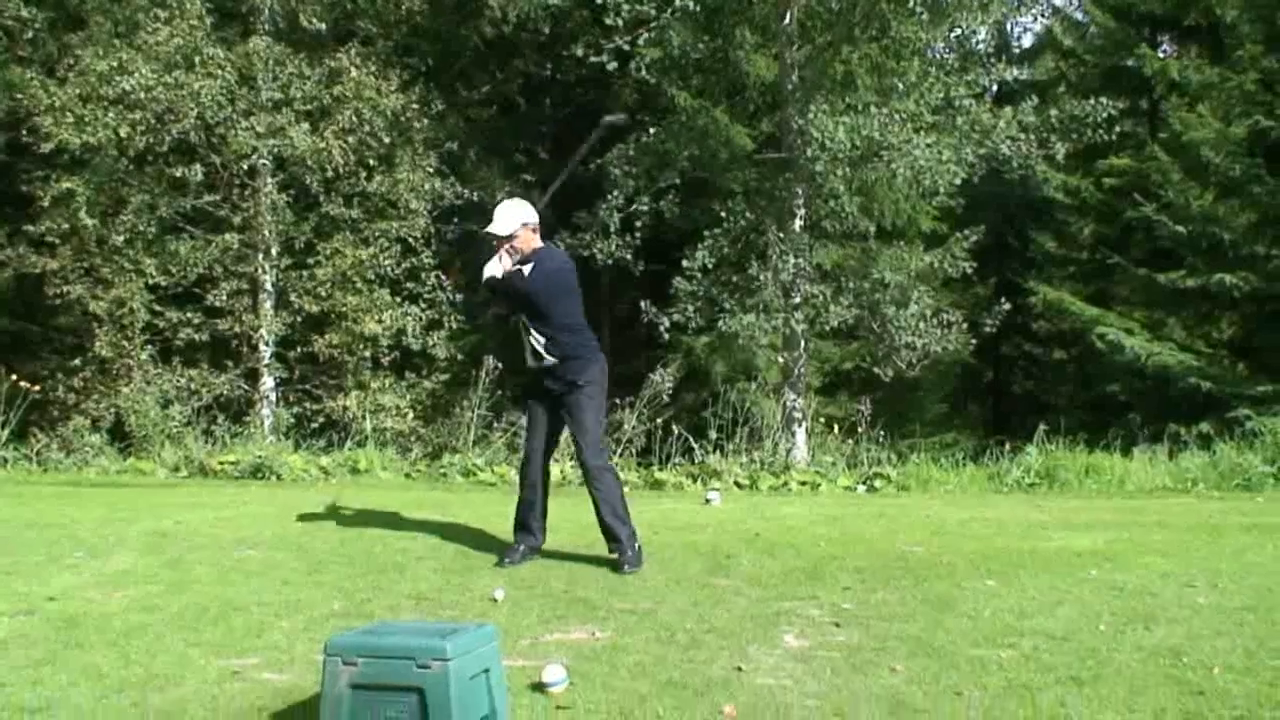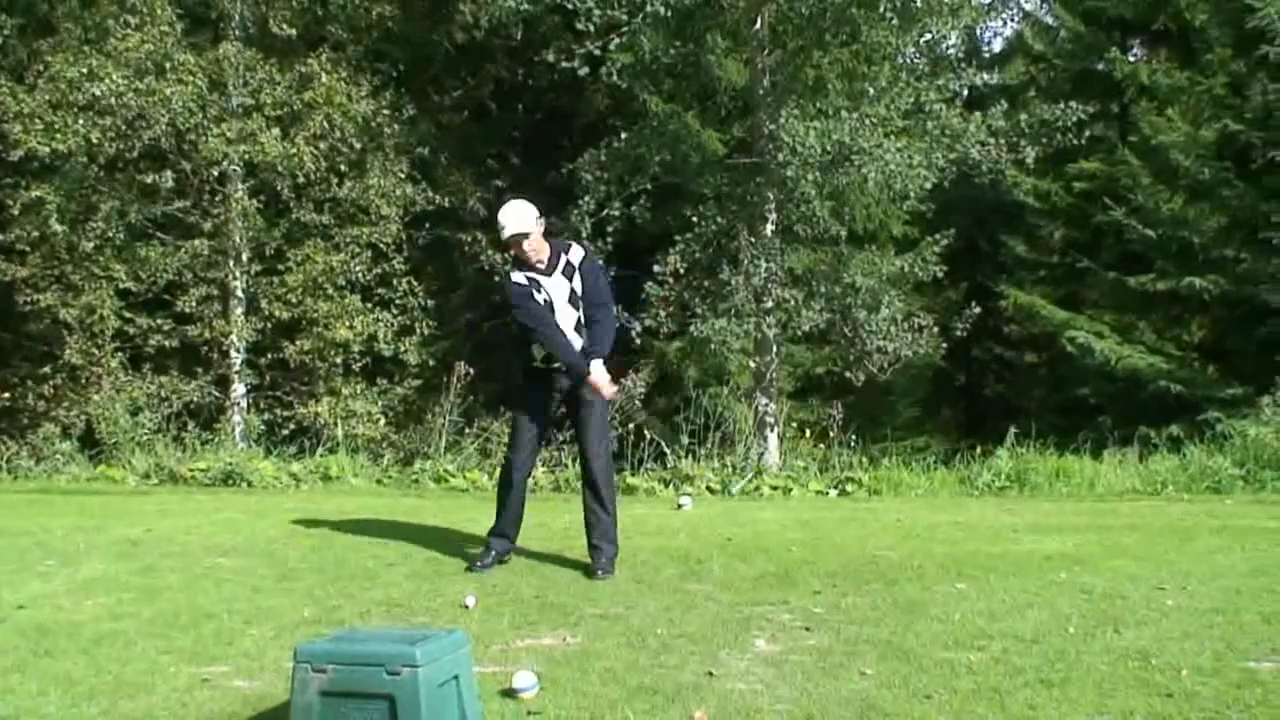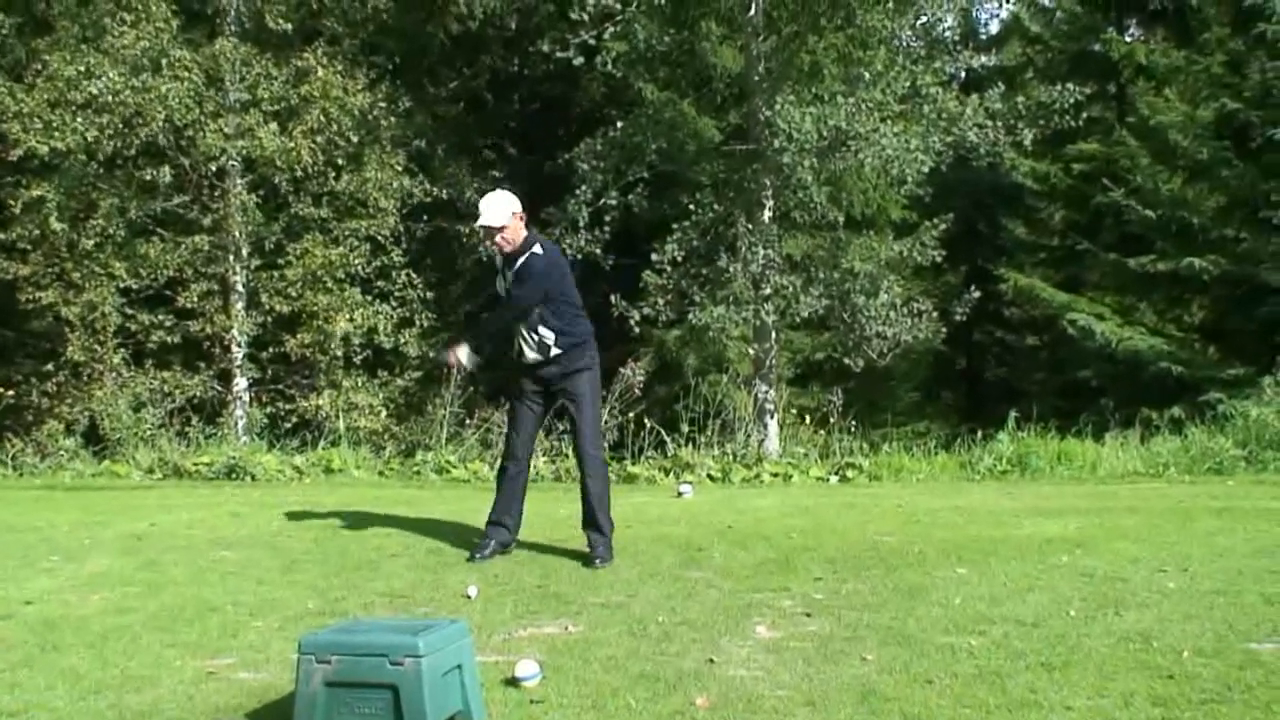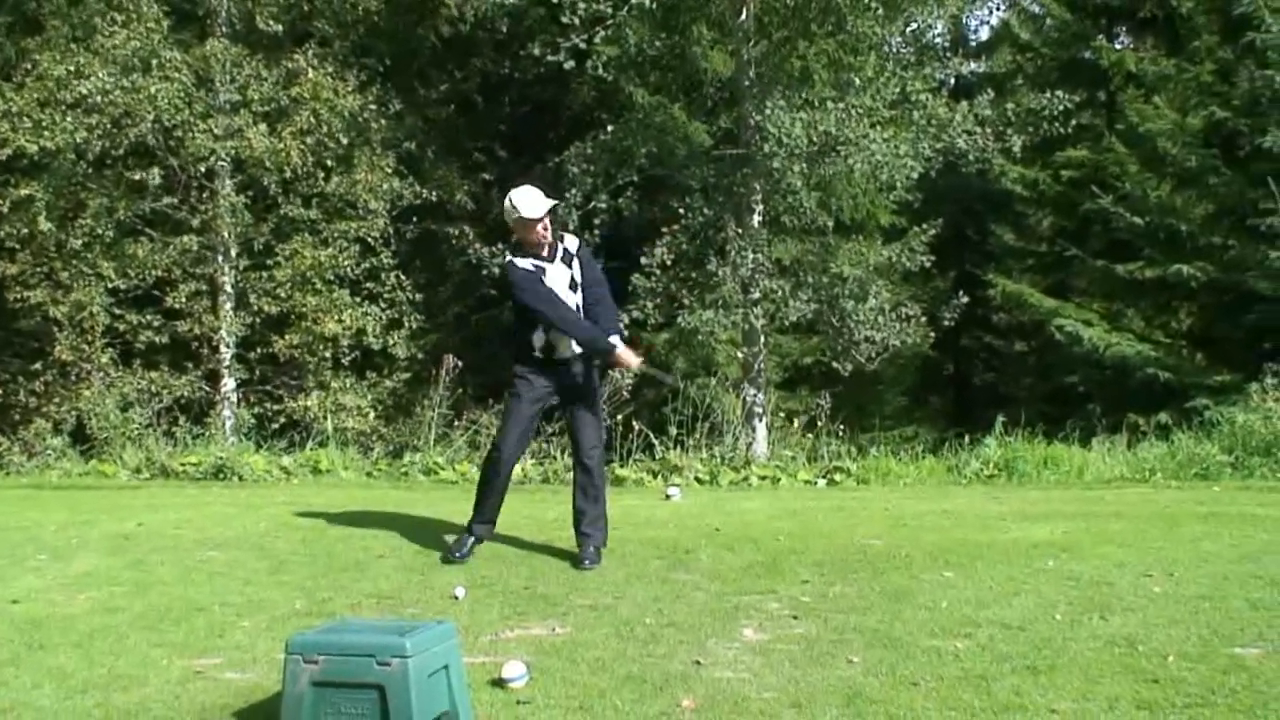
dt=1s
person 1, frame 1
left shoulder: (535, 275)
right shoulder: (542, 262)
left elbow: (495, 286)
left wrist: (496, 269)
left hip: (581, 376)
right hip: (546, 376)
left knee: (593, 461)
right knee: (533, 458)
left ankle: (625, 546)
right ankle: (528, 539)
person 1, frame 2
left shoulder: (578, 258)
right shoulder: (515, 281)
left elbow: (603, 314)
right elbow: (544, 335)
left wrist: (595, 361)
right wrist: (585, 370)
left hip: (587, 374)
right hip: (542, 377)
left knee: (597, 461)
right knee: (518, 461)
left ankle: (603, 550)
right ankle: (501, 540)
person 1, frame 3
left shoulder: (542, 256)
right shoulder: (509, 266)
right elbow: (504, 318)
left wrist: (470, 347)
right wrist: (475, 346)
left hip: (576, 364)
right hip: (533, 368)
left knee: (589, 450)
right knee: (516, 451)
left ankle: (600, 539)
right ankle: (500, 533)
person 1, frame 4
left shoulder: (573, 248)
right shoulder: (516, 270)
left elbow: (598, 297)
right elbow: (557, 316)
left wrist: (614, 341)
right wrist: (610, 347)
left hip: (581, 364)
right hip: (534, 368)
left knee: (590, 453)
right knee: (504, 450)
left ankle: (591, 540)
right ankle: (477, 532)
